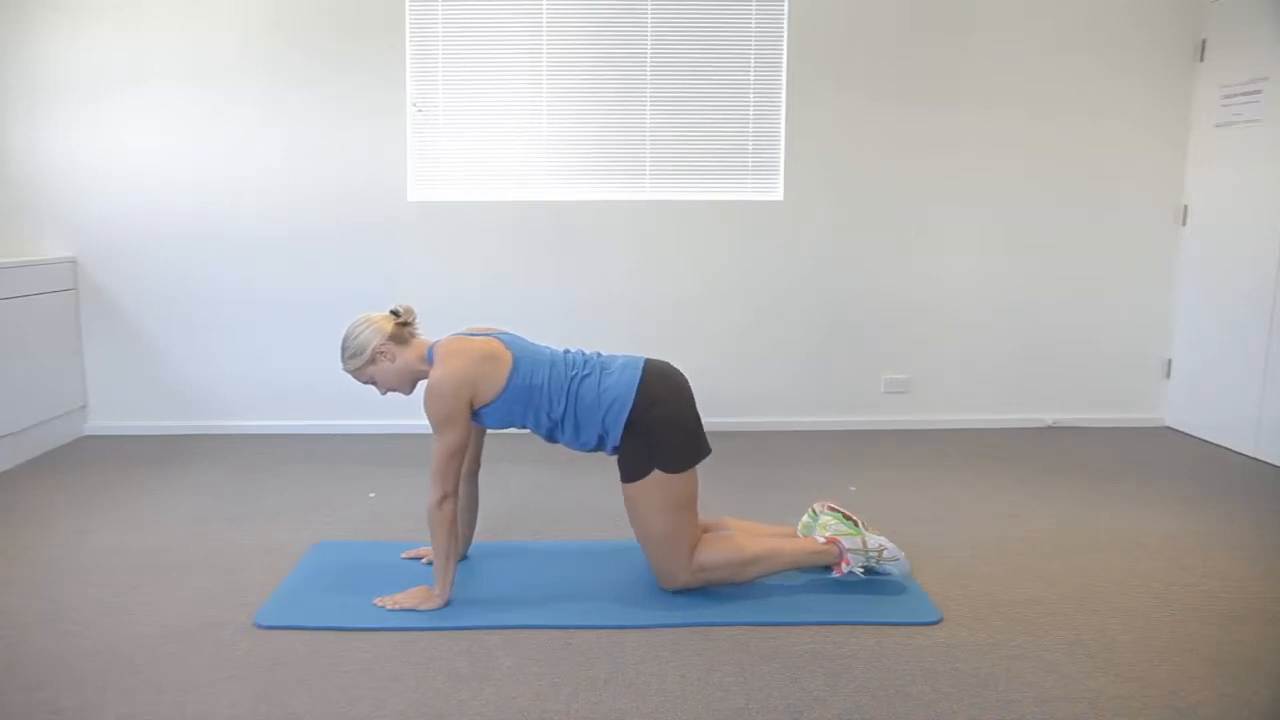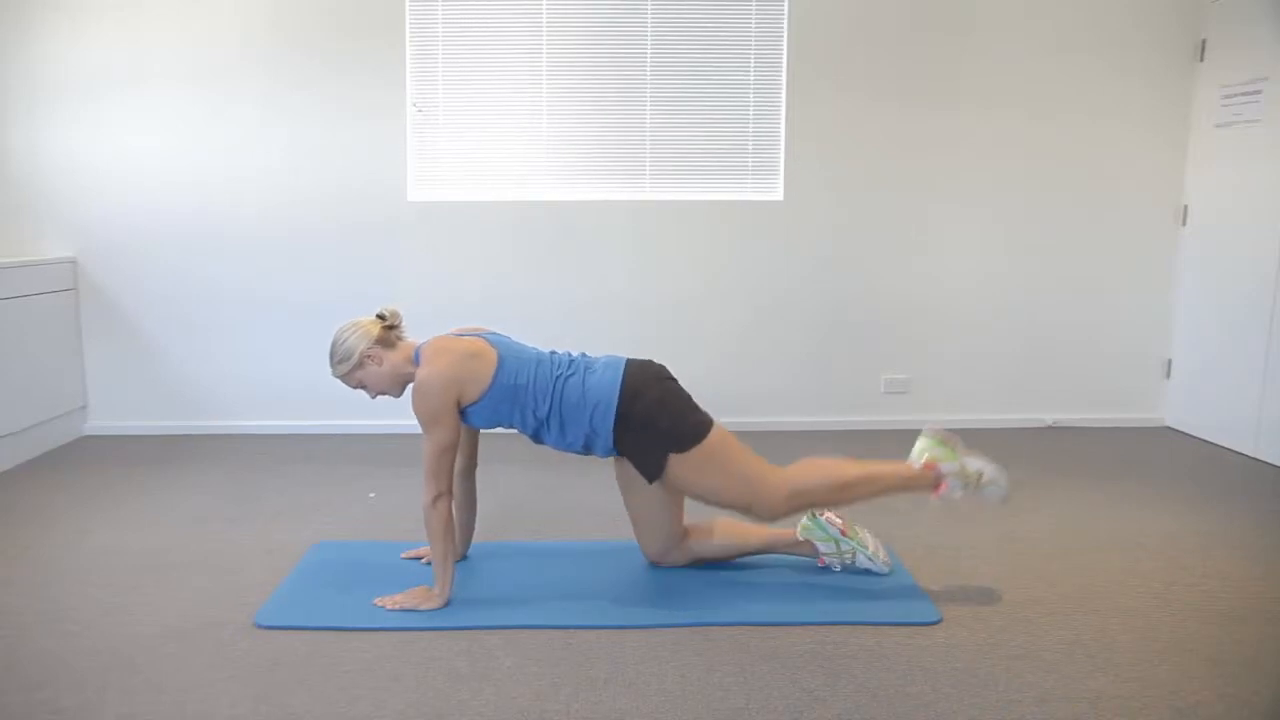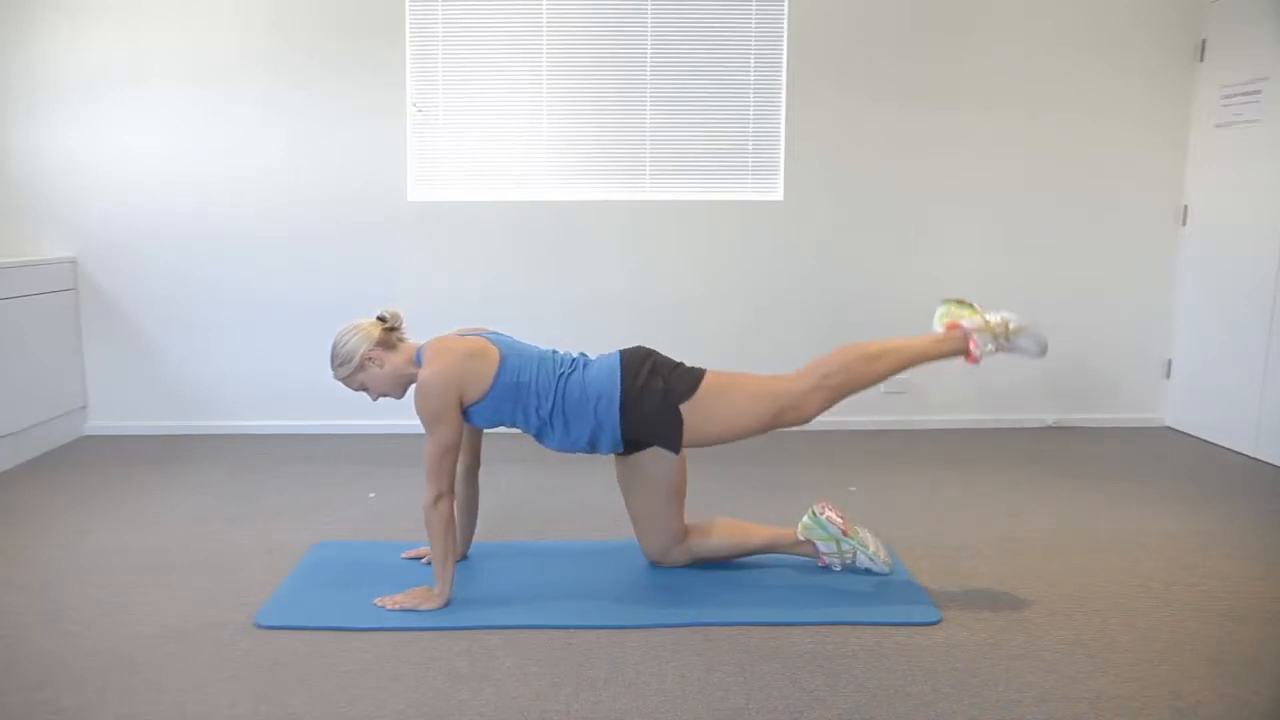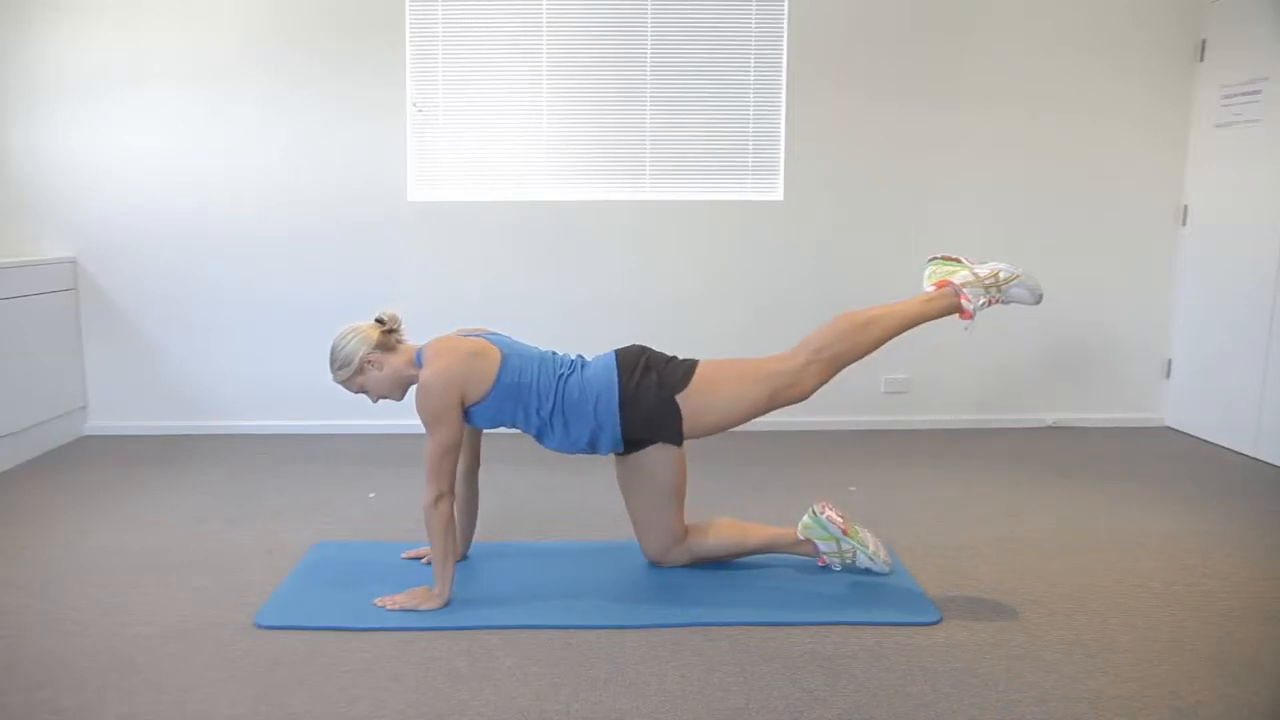
dt=0.5s
person 1, frame 1
left shoulder: (446, 380)
right shoulder: (462, 353)
left elbow: (444, 491)
right elbow: (469, 474)
left wrist: (439, 589)
right wrist: (457, 548)
left hip: (646, 413)
right hip: (646, 398)
left knee: (676, 571)
right knee: (673, 539)
left ankle: (834, 547)
right ankle: (814, 530)
person 1, frame 2
left shoulder: (432, 381)
right shoulder: (453, 355)
left elbow: (438, 492)
right elbow: (465, 469)
left wrist: (439, 588)
right wrist: (457, 547)
left hip: (637, 409)
right hip: (627, 405)
left knee: (773, 497)
right knee: (668, 549)
left ankle: (935, 469)
right ankle: (813, 538)
person 1, frame 3
left shoulder: (435, 380)
right shoulder: (454, 357)
left elbow: (439, 492)
right elbow: (469, 470)
left wrist: (439, 589)
right wrist: (456, 548)
left hip: (640, 399)
right hip: (631, 413)
left knee: (803, 393)
right knee: (667, 549)
left ankle: (962, 336)
right ankle: (812, 538)
person 1, frame 4
left shoulder: (435, 381)
right shoulder: (454, 356)
left elbow: (438, 492)
right elbow: (468, 471)
left wrist: (439, 588)
right wrist: (457, 546)
left hip: (641, 396)
right hip: (631, 415)
left knee: (801, 369)
right knee: (669, 549)
left ankle: (956, 292)
right ankle: (813, 537)
